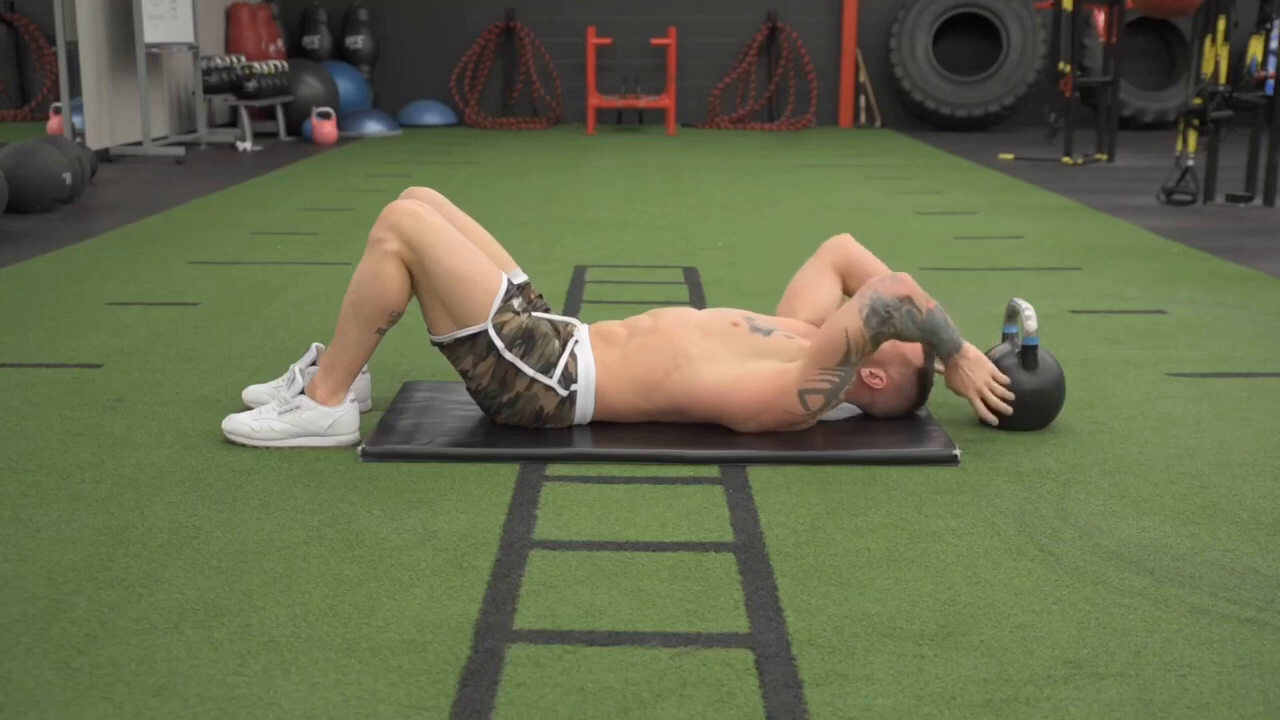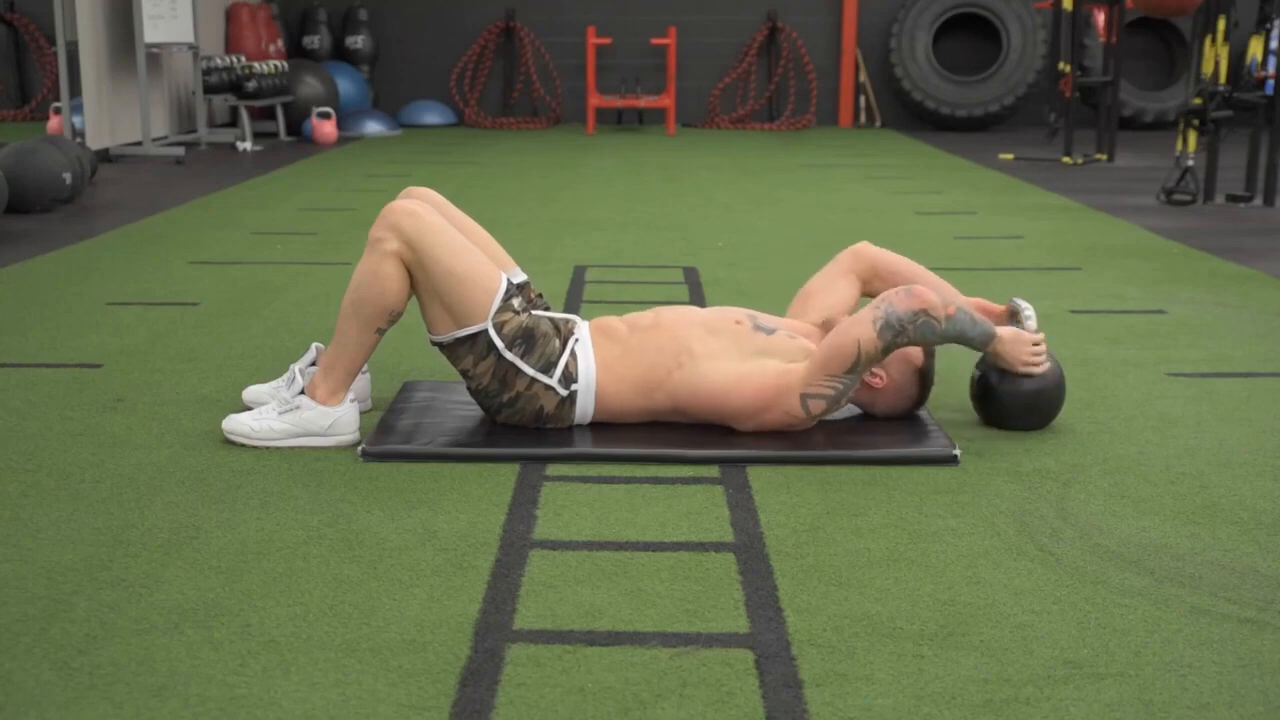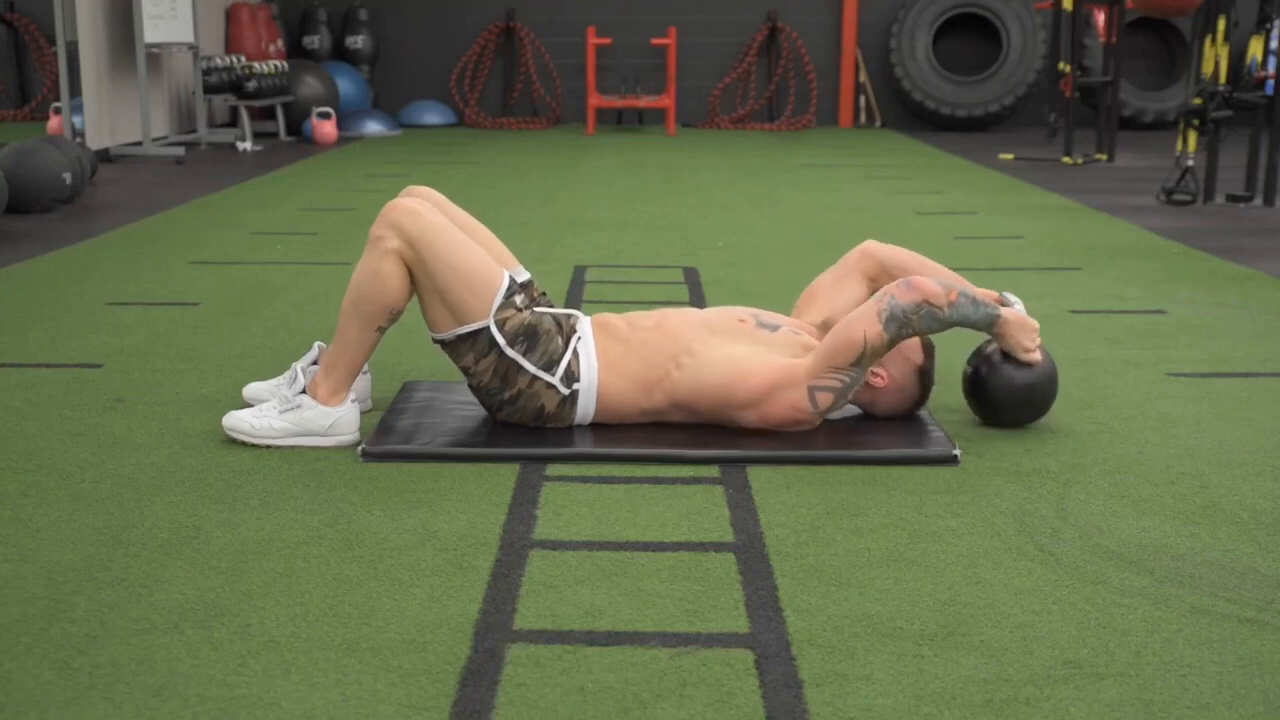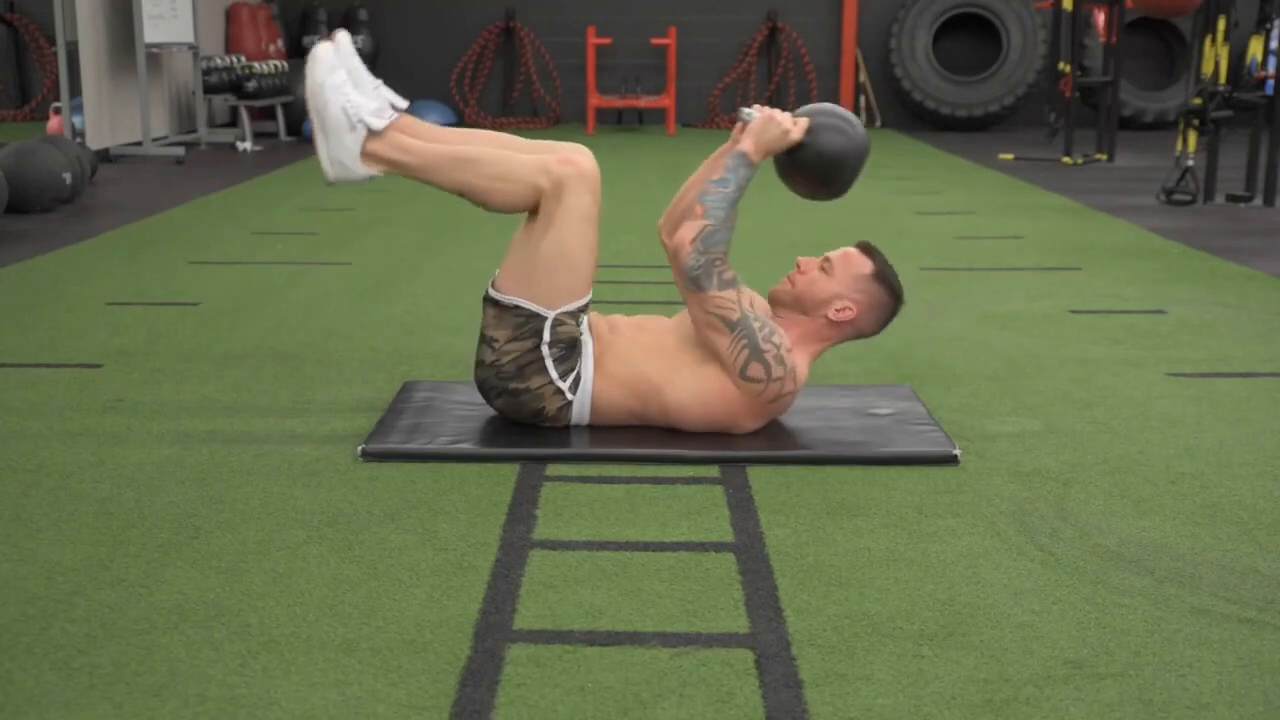
dt=0.7s
person 1, frame 1
left shoulder: (810, 392)
right shoulder: (804, 335)
left elbow: (897, 292)
right elbow: (840, 248)
left wrist: (953, 353)
right wrist: (948, 334)
left hip: (543, 384)
right hip: (555, 343)
left knee: (400, 227)
right knee: (415, 203)
left ankle: (323, 404)
right ankle: (334, 375)
person 1, frame 2
left shoulder: (811, 398)
right shoulder: (809, 336)
left elbow: (910, 306)
right elbow: (864, 257)
left wrist: (988, 335)
right wrist: (975, 307)
left hip: (542, 380)
right hip: (559, 339)
left knee: (400, 226)
right knee: (414, 204)
left ankle: (325, 404)
right ankle: (337, 373)
person 1, frame 3
left shoulder: (812, 392)
right shoulder: (811, 342)
left elbow: (916, 289)
right elbow: (871, 257)
left wrist: (995, 316)
right wrist: (993, 298)
left hip: (545, 377)
right hip: (561, 339)
left knee: (401, 224)
right knee: (417, 203)
left ankle: (325, 402)
right ankle: (336, 371)
person 1, frame 4
left shoulder: (772, 371)
right shoulder: (764, 333)
left elbow: (692, 252)
right elbow: (674, 228)
left wrist: (750, 151)
right wrist: (746, 143)
left hip: (536, 378)
right hip: (552, 360)
left knee: (571, 172)
right knee: (563, 173)
left ankle: (369, 144)
right ankle: (381, 131)
